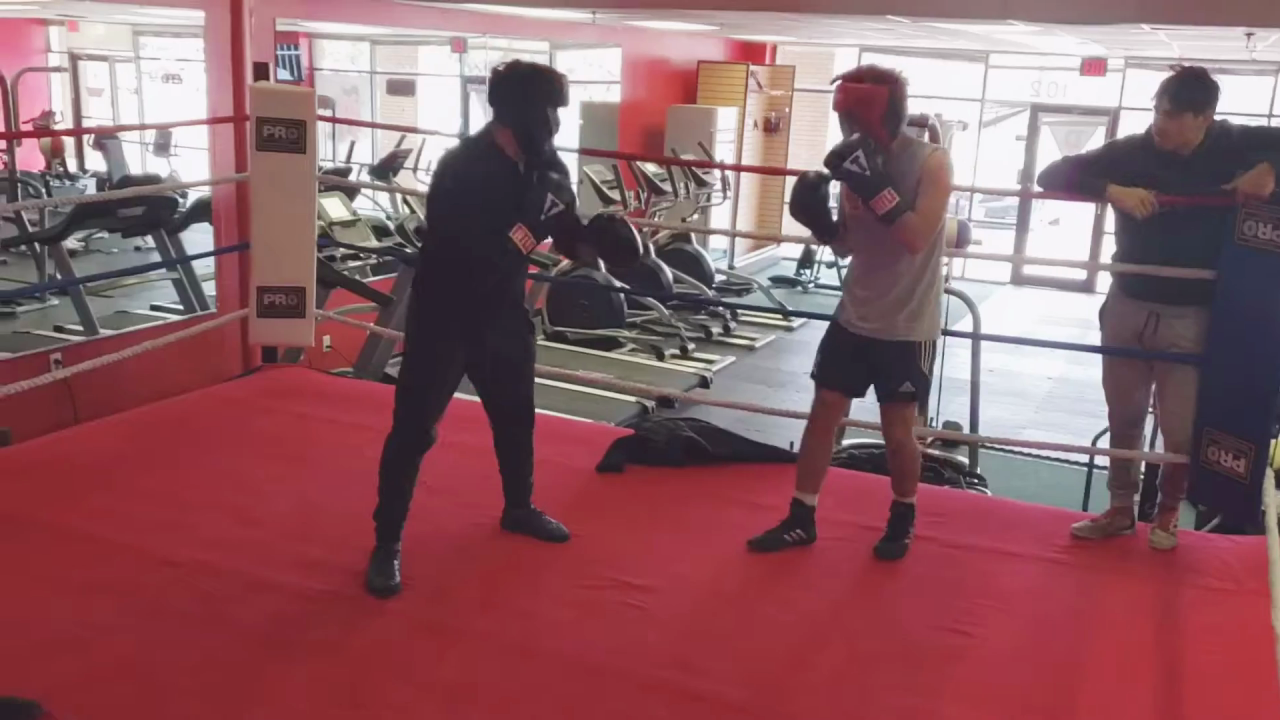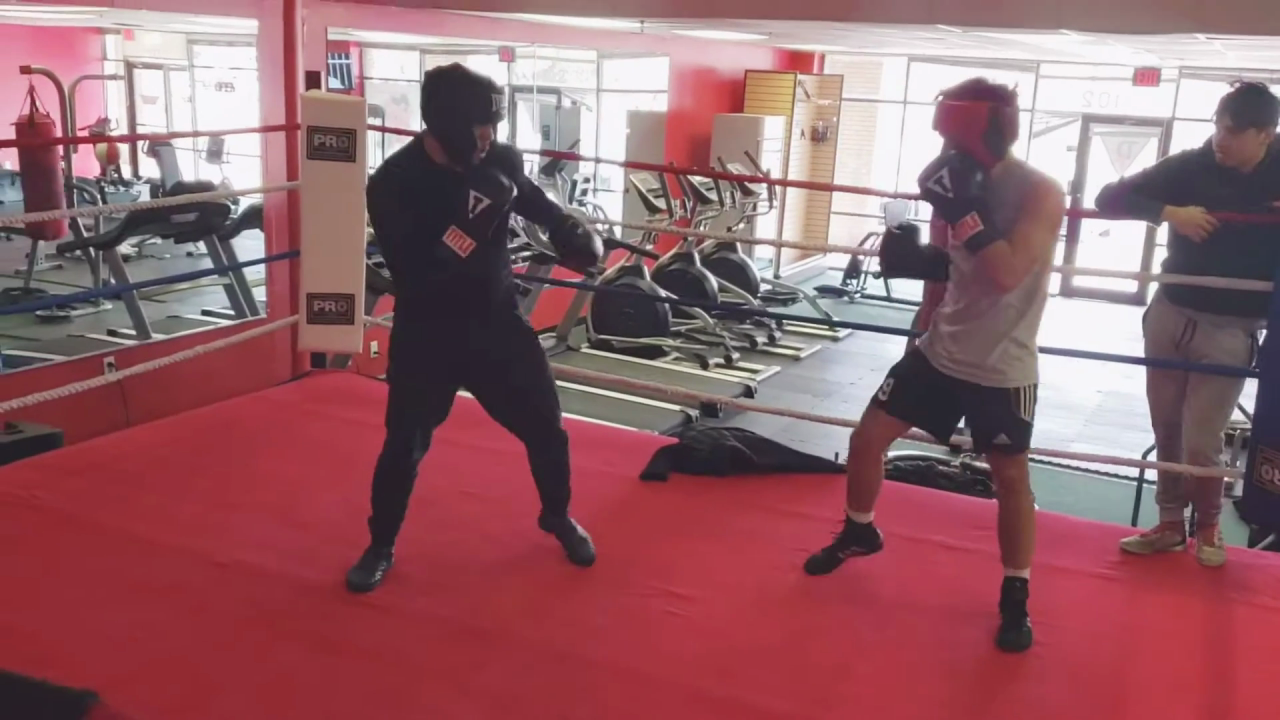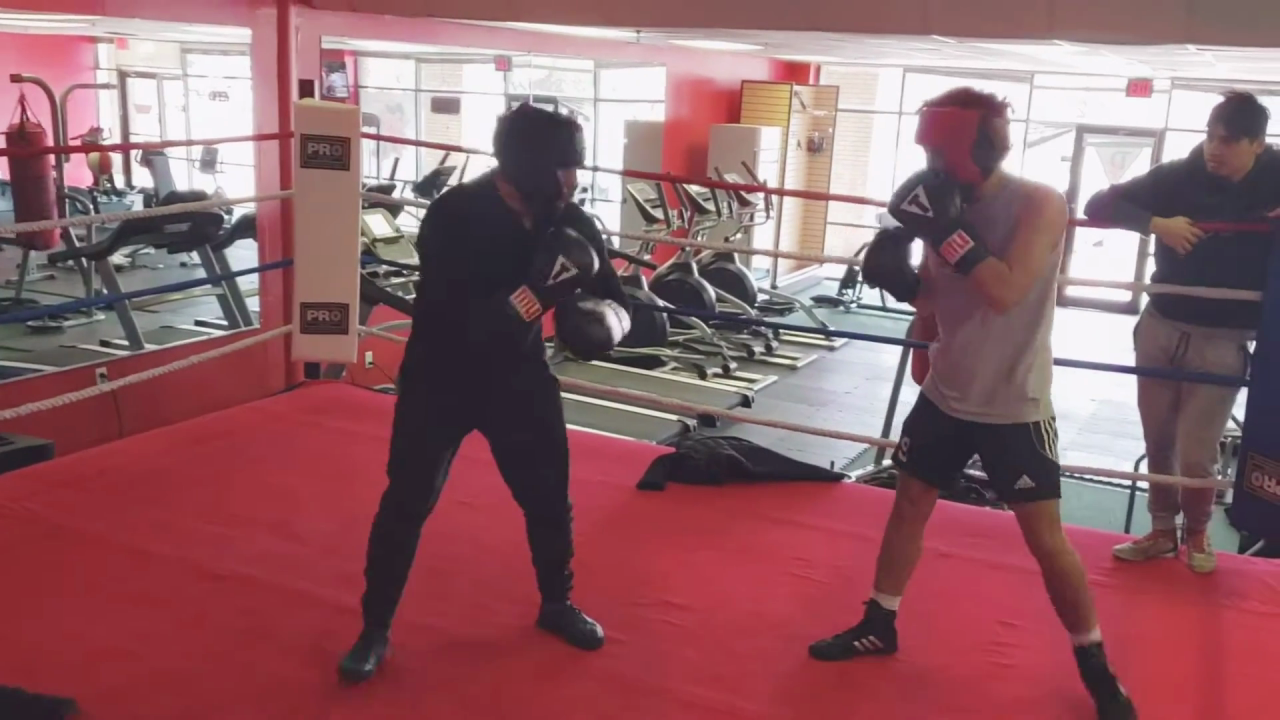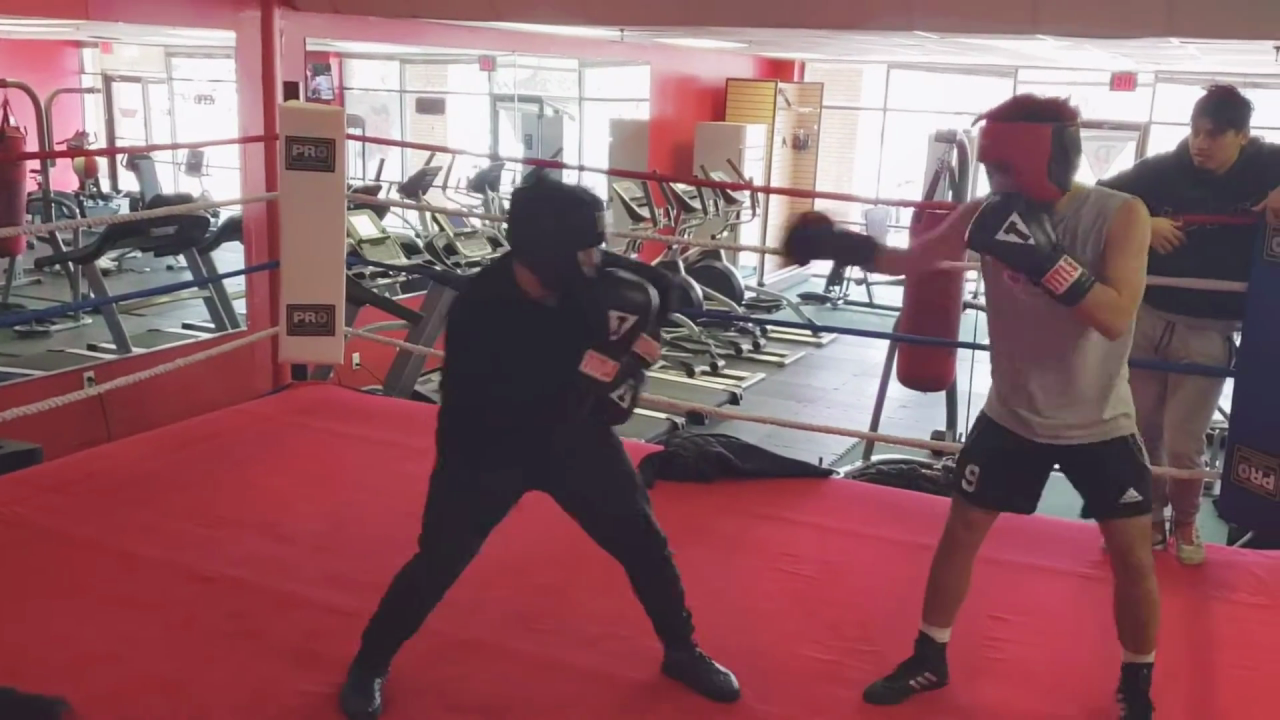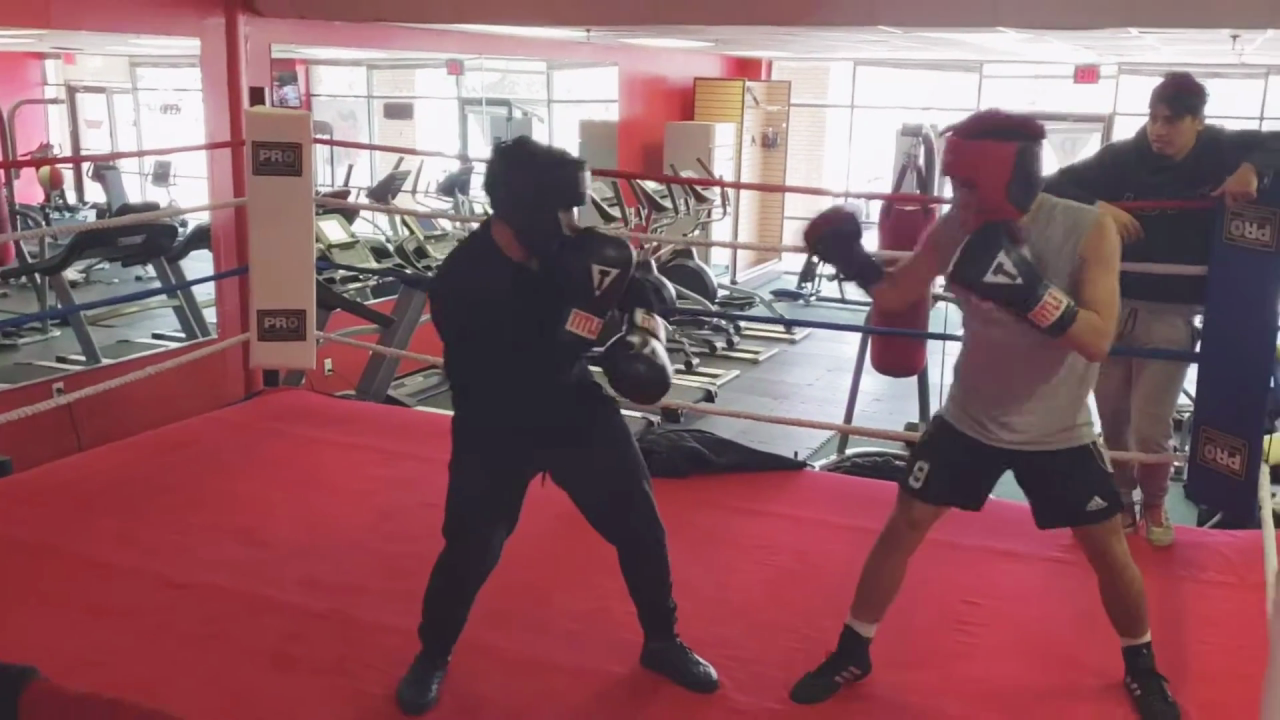
dt=0.7s
person 1, frame 1
left shoulder: (931, 163)
right shoulder: (859, 165)
left elbow: (916, 237)
left wrist: (874, 186)
right wrist: (817, 216)
left hip: (907, 326)
right hip: (854, 317)
left knee: (898, 431)
right knee: (824, 413)
left ankle: (902, 516)
right ankle: (800, 520)
person 1, frame 2
left shoulder: (1041, 194)
right shoulder: (972, 188)
left elbow: (1007, 273)
left wrist: (961, 212)
right wrist: (921, 259)
left hip: (1000, 367)
right hip: (939, 350)
left knee: (1011, 479)
right knee: (867, 439)
left ankle: (1015, 598)
right ankle: (859, 535)
person 1, frame 3
left shoulder: (1037, 204)
right shoulder: (953, 209)
left elbow: (1004, 293)
left wrist: (945, 231)
right wrist: (898, 272)
left hip: (1015, 405)
right hip: (945, 394)
left knee: (1045, 540)
right knee: (909, 502)
left ankle: (1094, 663)
right ankle: (879, 625)
person 1, frame 4
left shoulder: (1122, 215)
right shoulder: (989, 213)
left elbow: (1116, 318)
right elbow: (909, 261)
left wrist: (1045, 258)
right wrist: (841, 242)
left hip: (1099, 423)
right hip: (1014, 415)
left knee: (1132, 553)
right knee: (962, 531)
right ankle: (929, 659)
person 1, frame 5
left shoulder: (1088, 230)
right shoulder: (958, 227)
left elbow: (1097, 339)
right elbow: (896, 294)
left wrist: (1030, 289)
right wrist: (851, 260)
left hip: (1058, 430)
right hip: (971, 419)
left knee: (1109, 550)
right knee: (902, 528)
left ankle: (1142, 668)
right ankle: (853, 651)
person 2, frame 1
left shoulder: (539, 162)
right shoulder: (462, 169)
left elbow: (563, 227)
right elbow: (475, 264)
left wrist: (598, 235)
right wrist: (534, 225)
left hip: (503, 311)
right hip: (445, 315)
left knee: (516, 415)
right knee: (414, 428)
left ankle: (518, 508)
right ankle: (387, 544)
person 2, frame 2
left shoulder: (497, 161)
right shoulder: (393, 183)
left elbow: (532, 201)
right elbow: (414, 277)
left wrist: (565, 226)
right wrist: (470, 224)
left hip: (497, 325)
right hip: (428, 336)
left knee: (544, 426)
right knee: (405, 444)
left ankle: (559, 518)
right ankle: (381, 547)
person 2, frame 3
left shoulder: (564, 220)
right shoulder: (454, 217)
left elbow: (609, 293)
right elbow: (456, 322)
left wrist: (602, 317)
right wrist: (539, 290)
left hip: (519, 374)
right hip: (440, 376)
left knee: (548, 495)
right knee: (408, 499)
left ankle: (557, 603)
right ankle: (375, 629)
person 2, frame 4
left shoulder: (590, 279)
right shoulder: (479, 314)
left elbow: (660, 289)
right elbow: (546, 410)
left wrist: (624, 373)
right wrist: (605, 347)
left hip: (570, 434)
right hip: (485, 445)
left knee: (643, 539)
right knee: (439, 559)
left ankle: (682, 651)
right ankle: (370, 663)
person 2, frame 5
left shoulder: (567, 248)
right shoulder: (463, 282)
left elbow: (645, 287)
right elbow: (524, 377)
left wrist: (647, 337)
right wrist: (587, 307)
left hip: (573, 407)
right hip: (495, 428)
left knee: (640, 526)
right knee: (470, 551)
left ankle: (662, 641)
right ankle: (432, 657)
person 3, frame 1
left shoulder: (1237, 147)
right shoulder: (1129, 152)
right elbow: (1051, 176)
right wrist: (1111, 190)
left hip: (1192, 315)
right hip: (1128, 305)
left knee: (1182, 430)
right knee: (1123, 419)
left ankle: (1167, 512)
right ankle: (1120, 508)
person 3, frame 2
right shoulder: (1190, 165)
right elbow: (1110, 197)
right wrist: (1170, 213)
left hip: (1231, 326)
right hip: (1170, 314)
left knee: (1201, 440)
right knee: (1168, 432)
left ankle: (1209, 525)
right ankle: (1171, 524)
person 3, frame 3
right shoulder: (1177, 176)
right elbow: (1099, 205)
right wrist: (1156, 223)
left hip: (1224, 338)
right hip: (1161, 325)
left knee: (1197, 453)
right knee: (1158, 441)
left ankle: (1197, 531)
right ankle: (1162, 530)
person 3, frame 4
right shoulder: (1163, 169)
right wrist: (1142, 221)
left hip: (1208, 329)
right hip: (1146, 317)
left knee: (1183, 443)
right knee: (1144, 432)
left ankle: (1185, 524)
right ankle: (1151, 520)
person 3, frame 5
left shoulder: (1223, 152)
right shoulder: (1121, 157)
right elbow: (1051, 187)
right wrist: (1098, 207)
left hip: (1171, 312)
left knee: (1151, 427)
right knee: (1110, 418)
left ankle: (1154, 506)
right ankle: (1118, 505)
